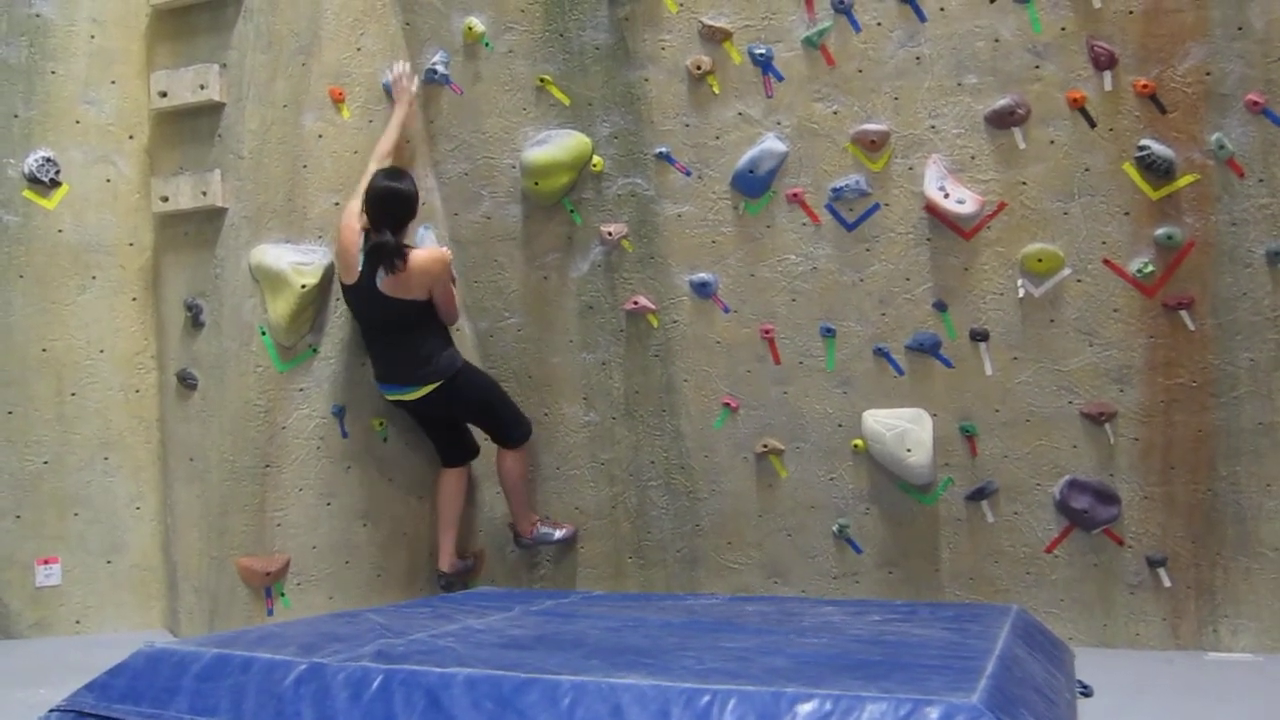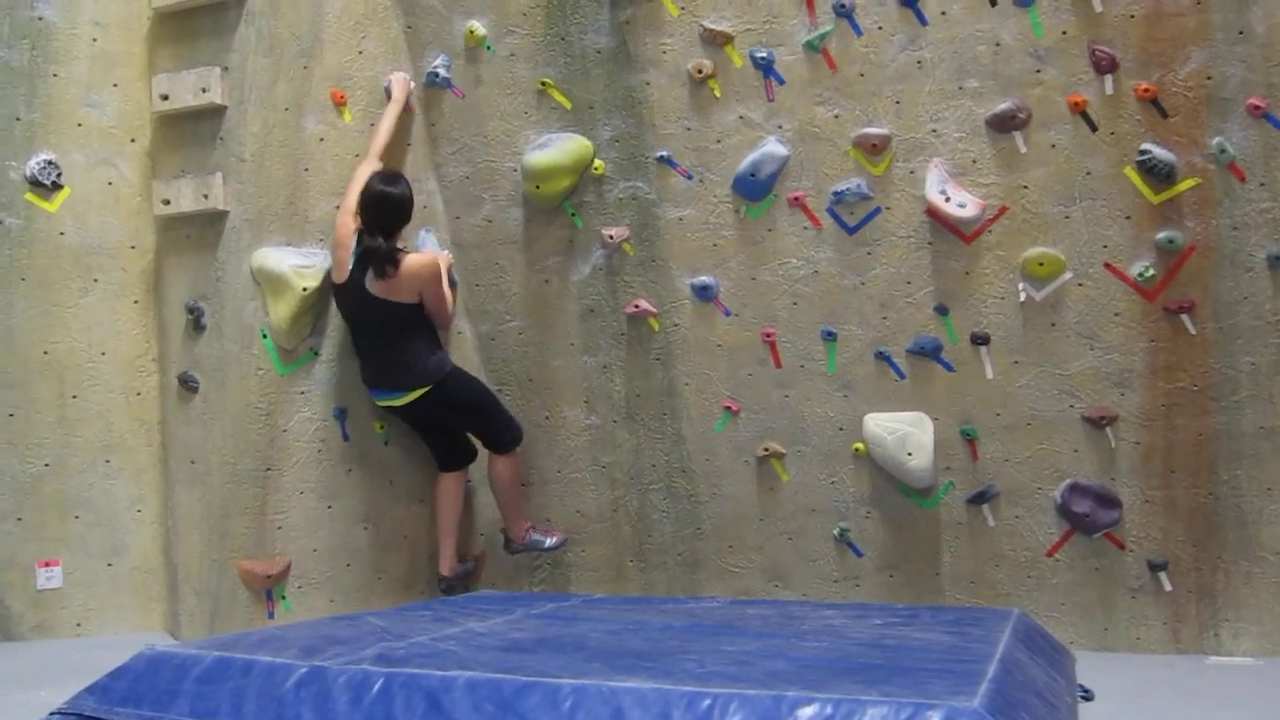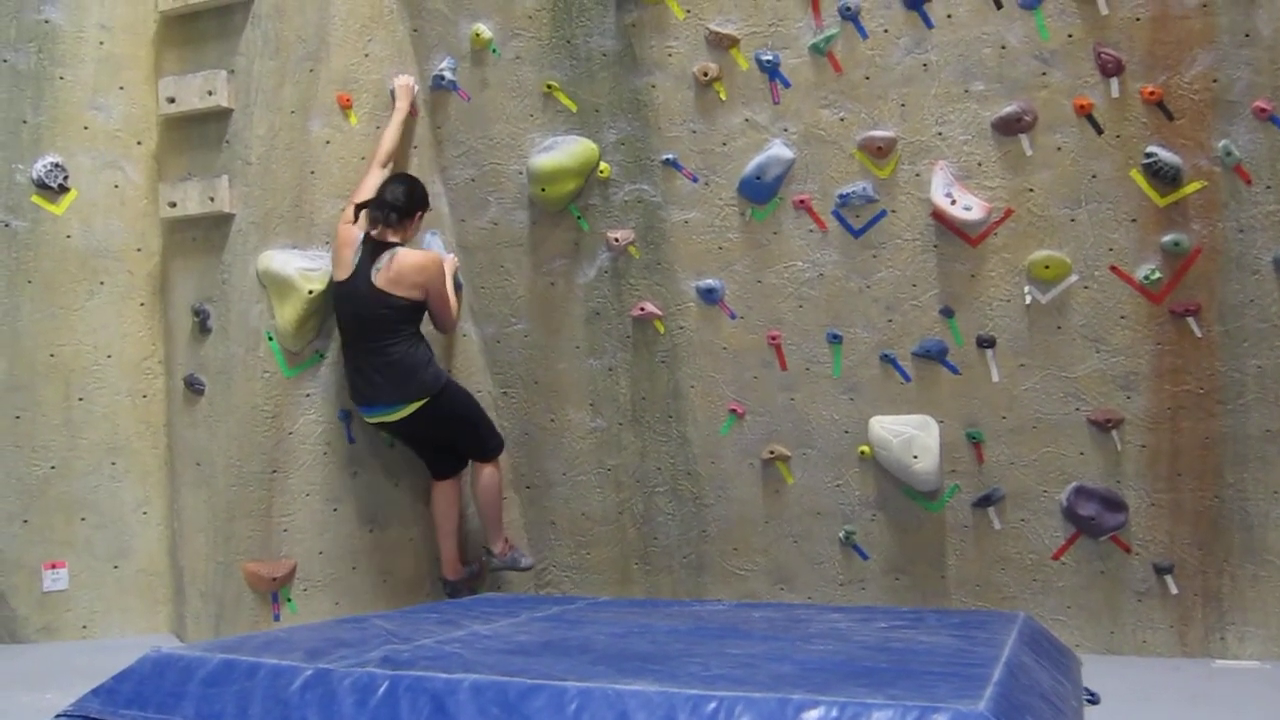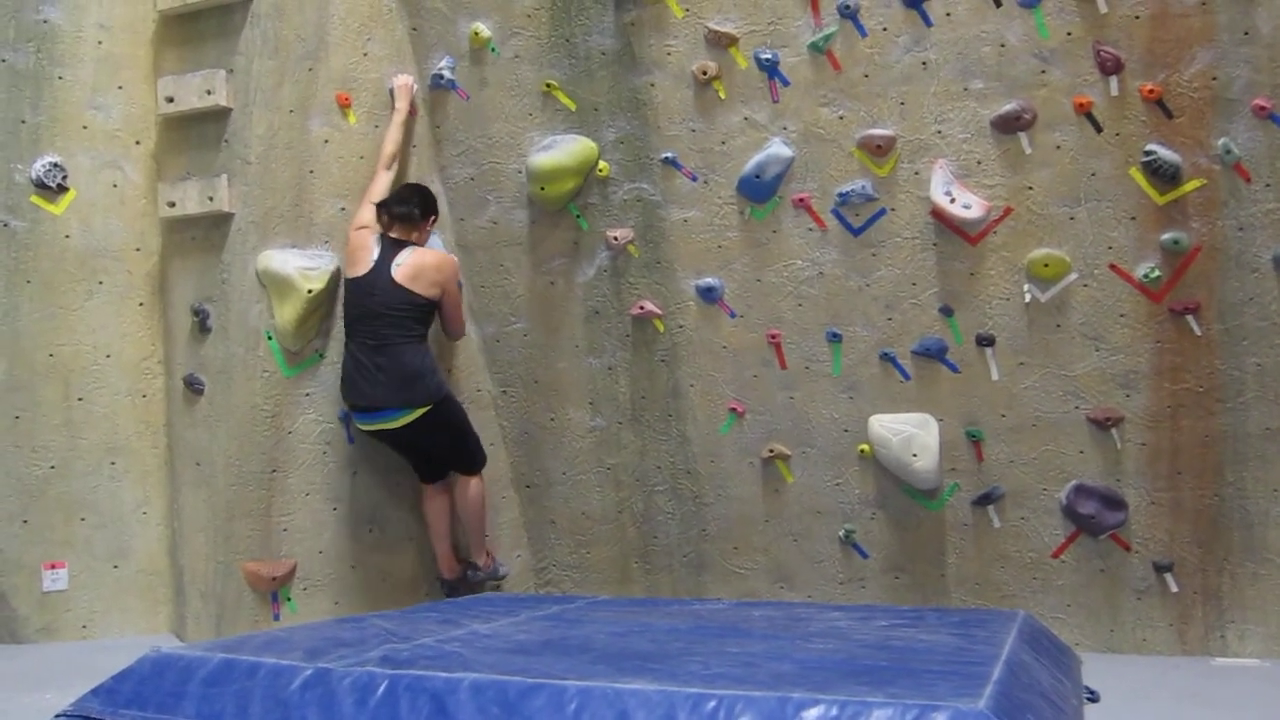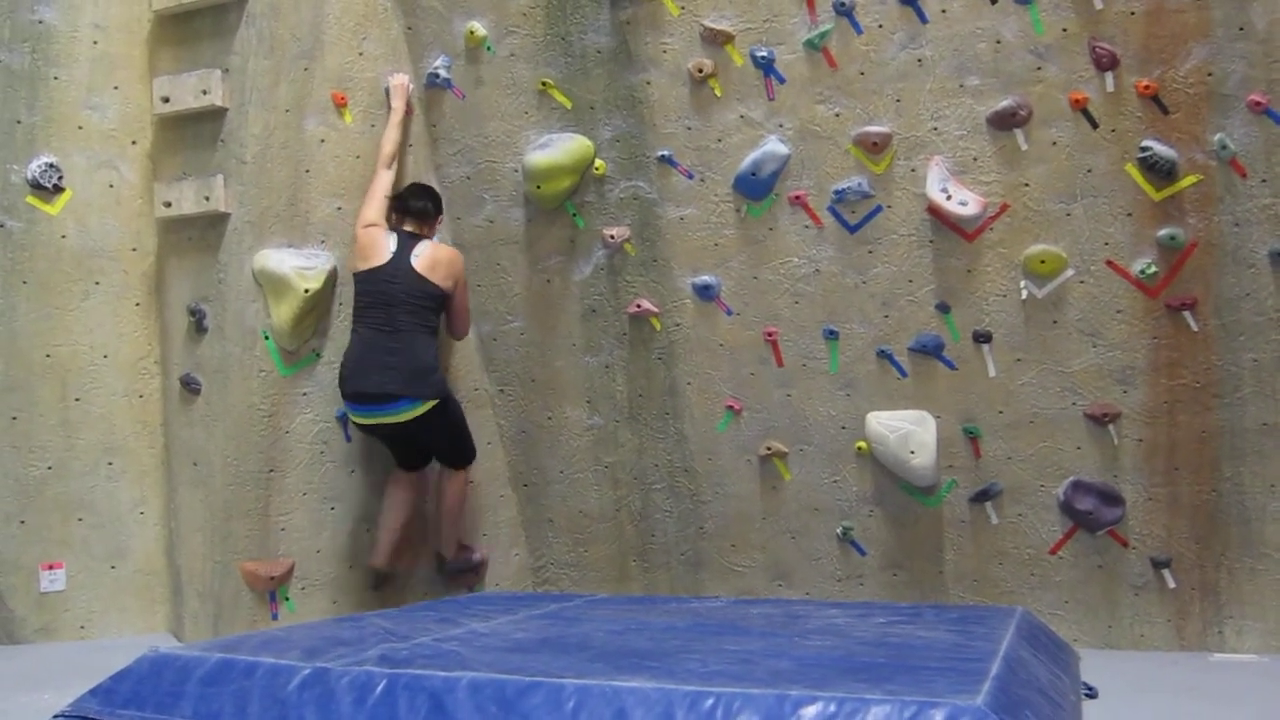
dt=0.4s
person 1, frame 1
left shoulder: (348, 240)
right shoulder: (428, 262)
left elbow: (377, 166)
right elbow: (450, 316)
left wrist: (402, 105)
left hip: (395, 387)
right hip: (439, 378)
left knee: (456, 454)
right knee: (514, 433)
left ankle: (448, 563)
right ankle: (525, 527)
person 1, frame 2
left shoulder: (344, 241)
right shoulder: (418, 268)
left elbow: (372, 159)
right elbow: (444, 319)
left wrist: (397, 100)
right wrist: (443, 269)
left hip: (384, 389)
right hip: (428, 382)
left knee: (453, 458)
right knee: (504, 438)
left ankle: (449, 567)
right ankle: (518, 532)
person 1, frame 3
left shoulder: (347, 240)
right shoulder: (422, 263)
left elbow: (379, 166)
right elbow: (448, 323)
left wrist: (401, 106)
right wrist: (447, 274)
left hip: (370, 402)
right hip: (418, 393)
left knee: (445, 467)
right knee: (486, 452)
left ankle: (454, 572)
right ankle: (498, 549)
person 1, frame 4
left shoulder: (360, 243)
right shoulder: (438, 264)
left elbow: (385, 167)
right elbow: (455, 331)
left wrist: (401, 107)
left hip: (362, 407)
right hip: (414, 399)
left knee: (432, 474)
right knee: (470, 467)
left ankle: (450, 573)
right ankle: (480, 562)
person 1, frame 5
left shoulder: (368, 238)
right shoulder: (447, 258)
left elbow: (385, 168)
right elbow: (459, 331)
left wrist: (397, 107)
left hip: (359, 396)
right hip: (416, 396)
left knee: (410, 463)
right knee: (458, 460)
left ankle: (381, 561)
right ankle: (451, 555)
